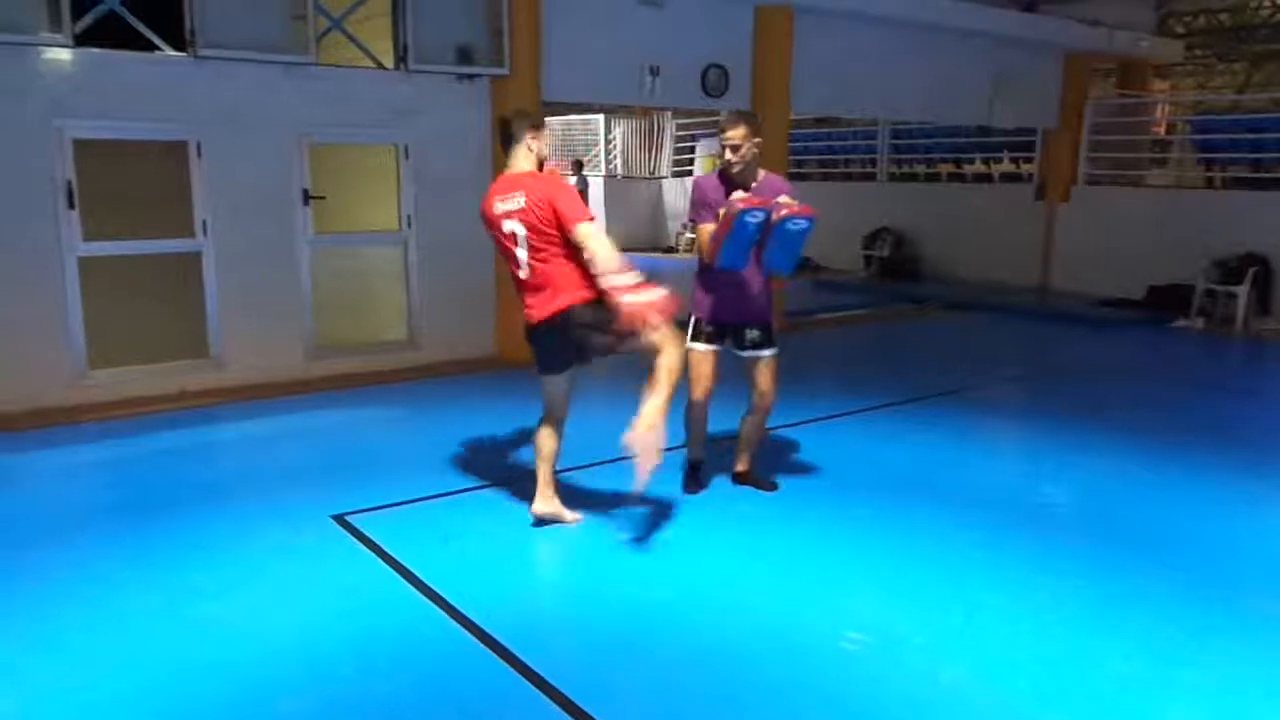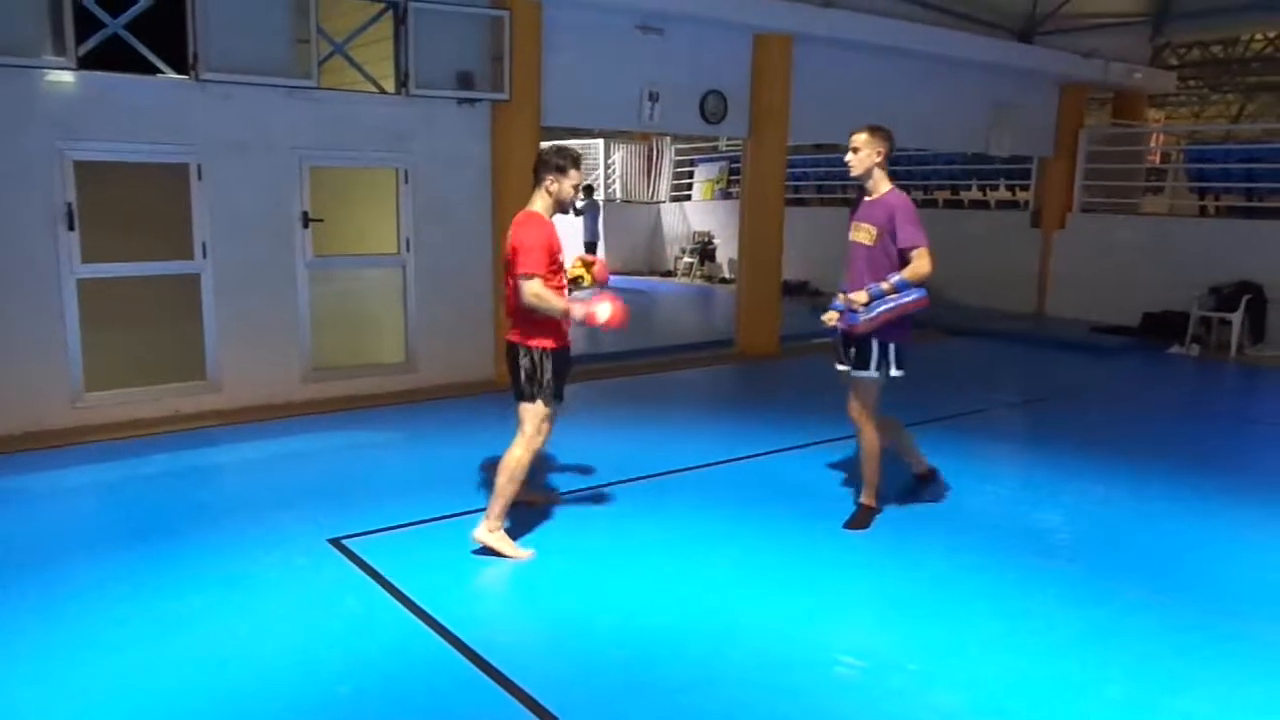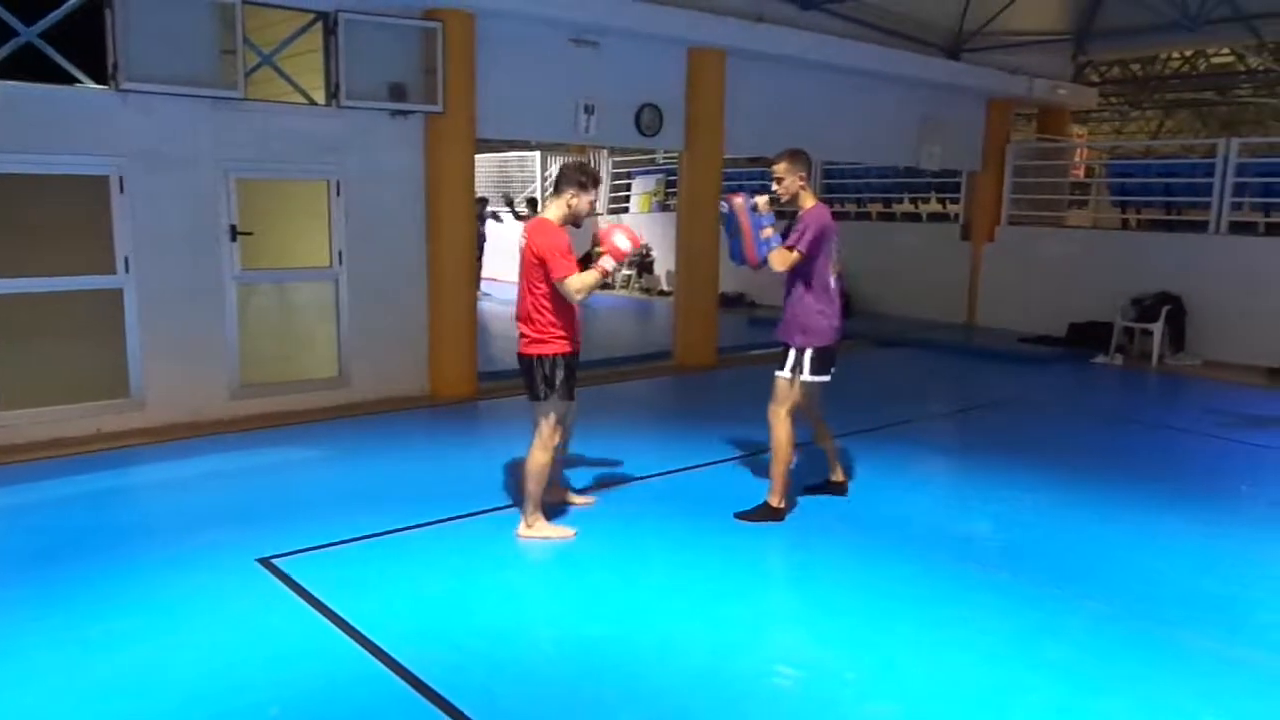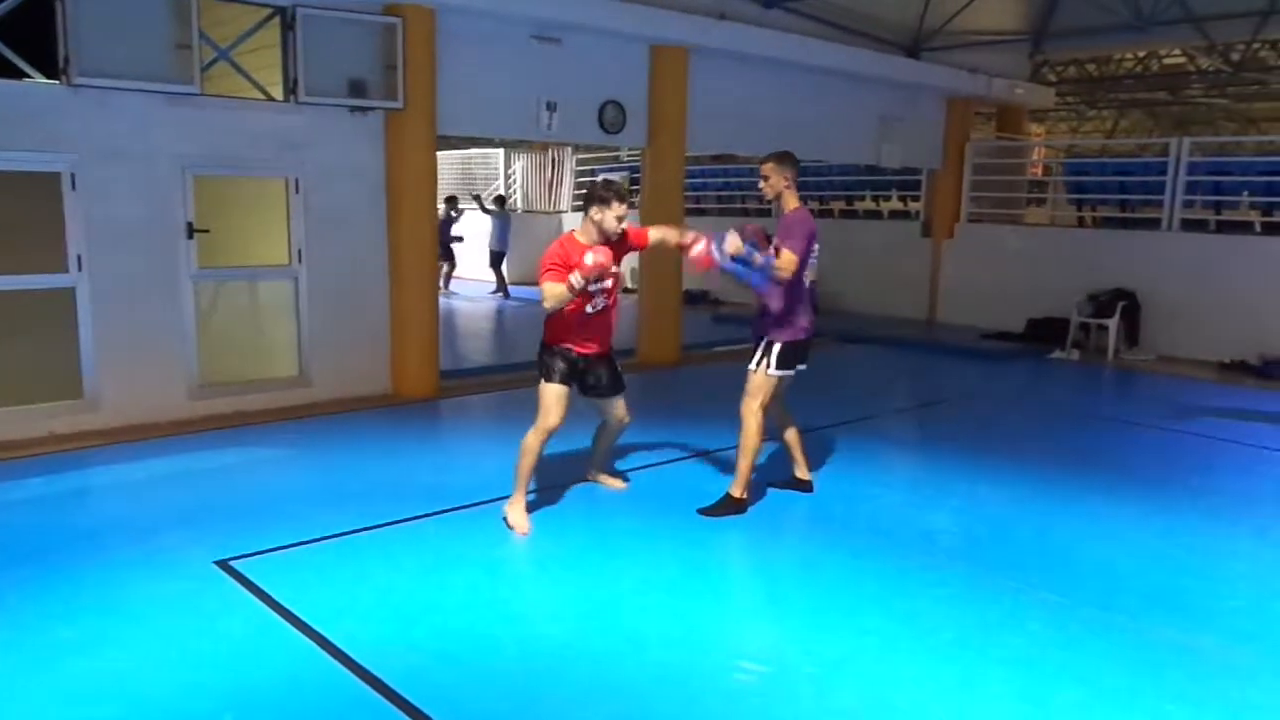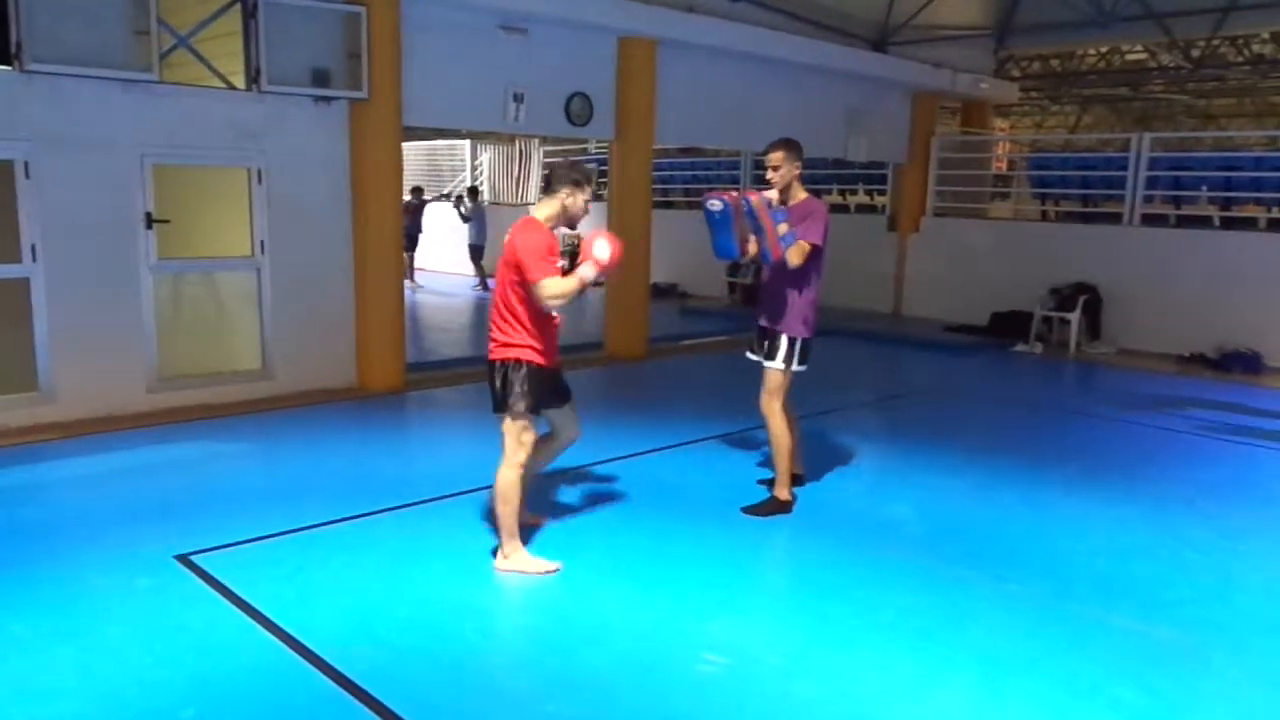
dt=1s
person 1, frame 1
left shoulder: (491, 201)
right shoulder: (551, 187)
right elbow: (591, 241)
right wrist: (628, 286)
left hip: (539, 321)
right hip: (579, 307)
left knee: (553, 412)
right knee: (668, 344)
left ankle: (545, 497)
right ankle: (648, 424)
person 1, frame 2
left shoulder: (531, 223)
right shoulder: (537, 230)
right elbow: (532, 295)
left wrist: (571, 277)
right wrist: (580, 311)
left hip: (538, 344)
right hip: (538, 346)
left knee: (541, 421)
right knee: (531, 436)
left ankle: (515, 488)
right ankle: (492, 525)
person 1, frame 3
left shoulder: (540, 227)
right shoulder: (550, 236)
right elbow: (575, 290)
left wrist: (594, 257)
right wrist: (610, 260)
left hip: (551, 345)
right hip: (549, 349)
left knee: (564, 421)
right knee: (548, 435)
left ankle: (556, 488)
right ankle: (531, 520)
person 1, frame 4
left shoulder: (619, 239)
right shoulder: (558, 251)
left elbow: (659, 234)
right elbow: (549, 301)
left wrist: (689, 240)
right wrist: (582, 276)
left hip: (599, 352)
right hip: (561, 350)
left knee: (619, 417)
right knee: (549, 421)
left ankle: (595, 470)
right ankle: (517, 500)
person 1, frame 5
left shoulder: (538, 234)
right shoulder: (530, 237)
right elbow: (552, 294)
left wrist: (588, 269)
right wrist: (591, 267)
left hip: (540, 356)
right hip: (518, 358)
left knee: (568, 432)
right knee: (518, 451)
left ankle: (510, 497)
right ankle: (510, 552)
person 2, frame 1
left shoulder: (776, 188)
right shoulder: (705, 187)
right elbow: (707, 253)
left hip: (754, 309)
right hip: (710, 307)
left knee: (765, 395)
right knee: (699, 395)
left ankle: (743, 466)
right ankle: (695, 461)
person 2, frame 2
left shoulder: (898, 205)
right shoulder: (860, 203)
left elbow: (922, 266)
left wrist: (873, 292)
right wrist: (839, 304)
left hip: (880, 328)
left knee: (863, 413)
right knee: (864, 410)
left ankle: (868, 500)
right ankle: (920, 467)
person 2, frame 3
left shoulder: (814, 219)
right shoulder: (811, 218)
left elbow: (779, 264)
right elbow: (774, 260)
left hip: (808, 333)
right hip: (817, 331)
left knee: (779, 412)
right knee: (806, 407)
left ankle: (776, 503)
right ankle: (836, 476)
person 2, frame 4
left shoulder: (796, 221)
right shoulder: (797, 221)
left elbow: (784, 270)
left wrist: (742, 251)
right wrist: (751, 249)
left hip: (783, 330)
right hip: (791, 328)
left knee: (751, 407)
right knee: (773, 403)
left ankle: (737, 494)
right ankle: (802, 474)
person 2, frame 5
left shoulder: (814, 210)
right shoulder: (778, 208)
left elbow: (794, 259)
right elbow: (750, 253)
left hip: (793, 322)
right hip: (771, 316)
left knee: (770, 403)
right knee: (777, 400)
left ankle: (782, 494)
right ankle: (794, 469)
